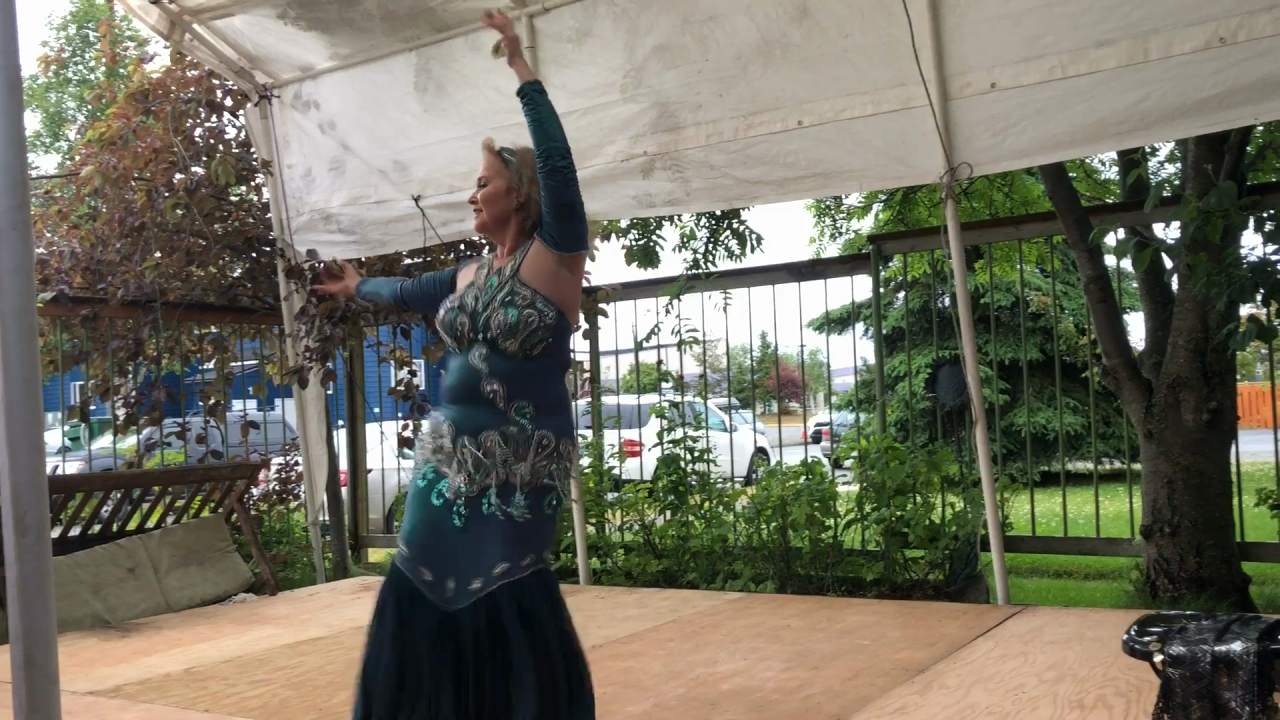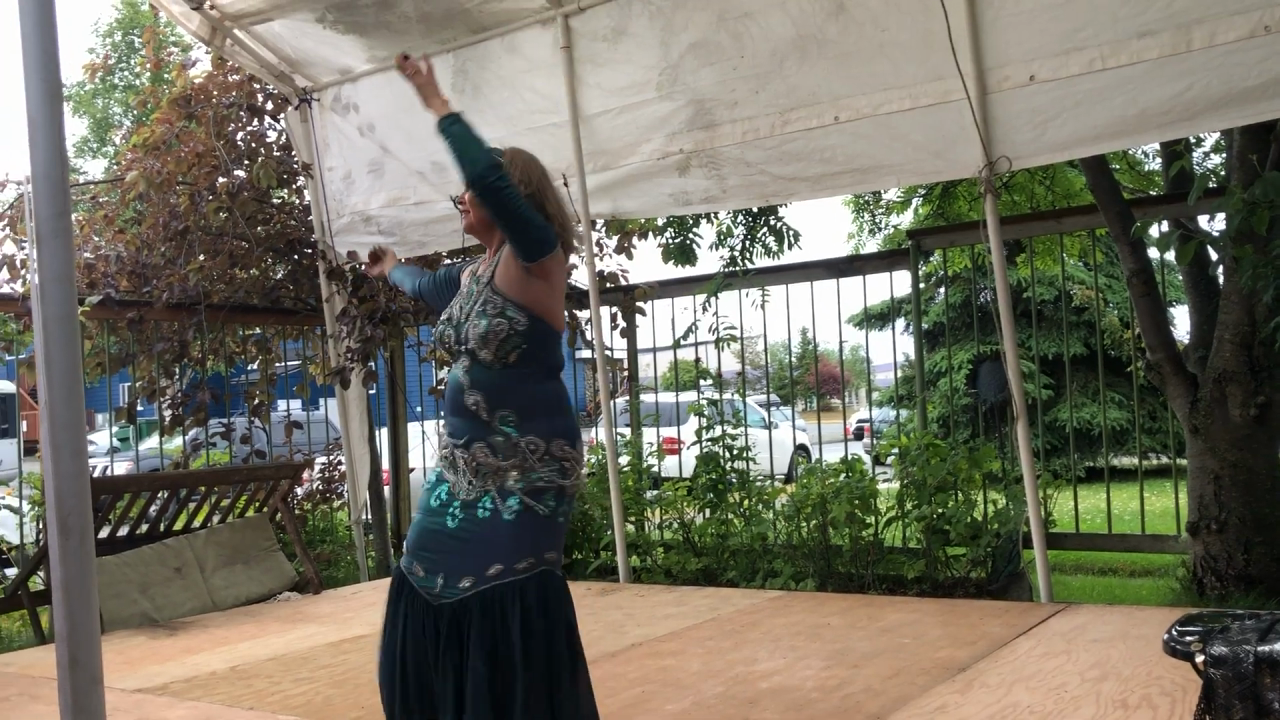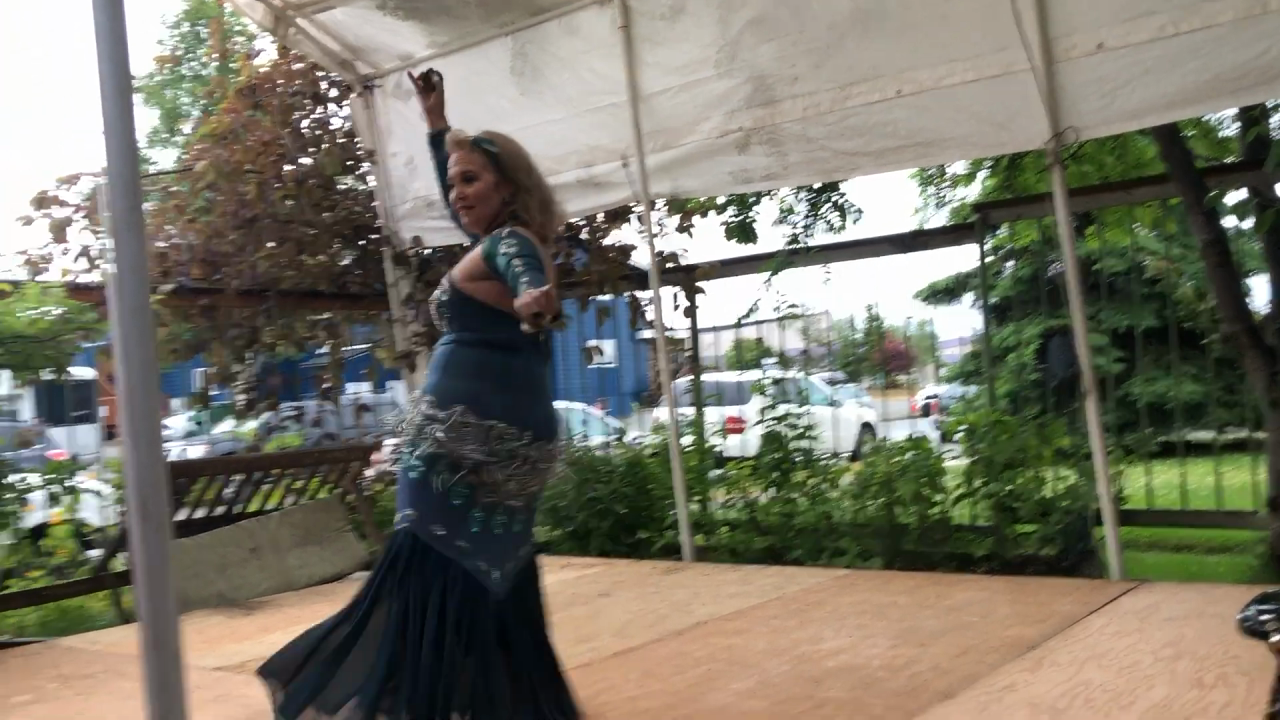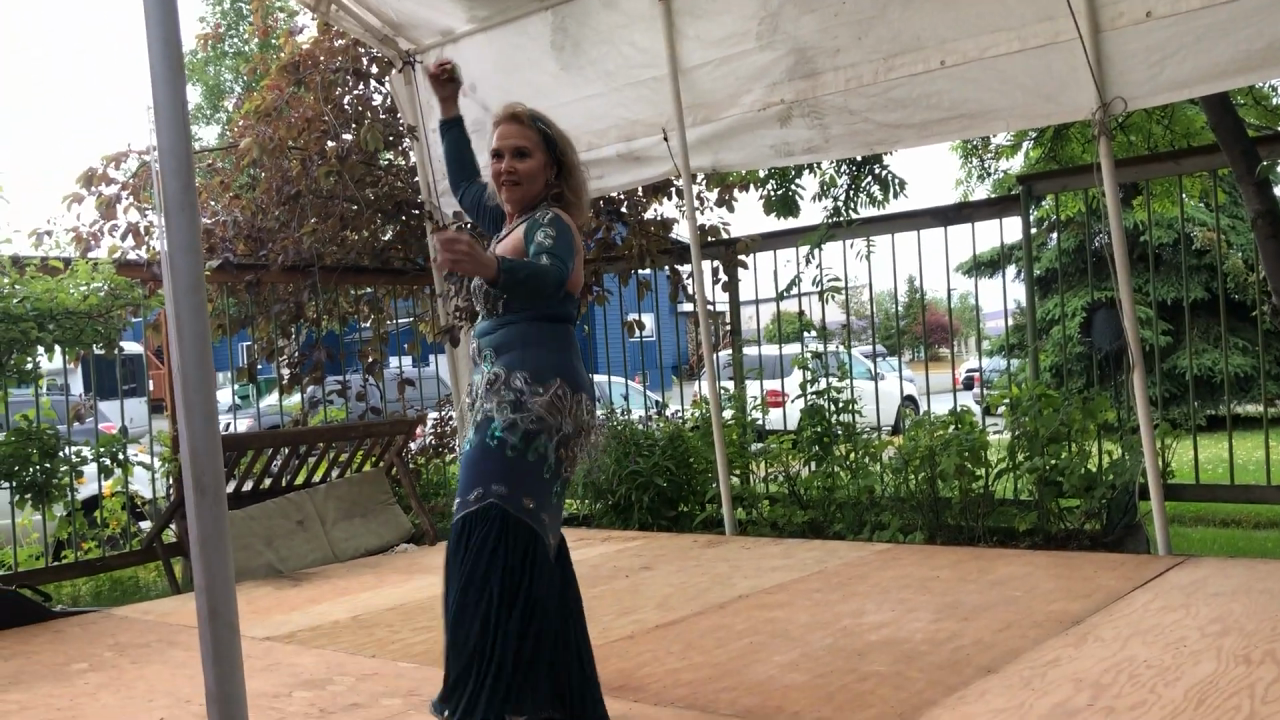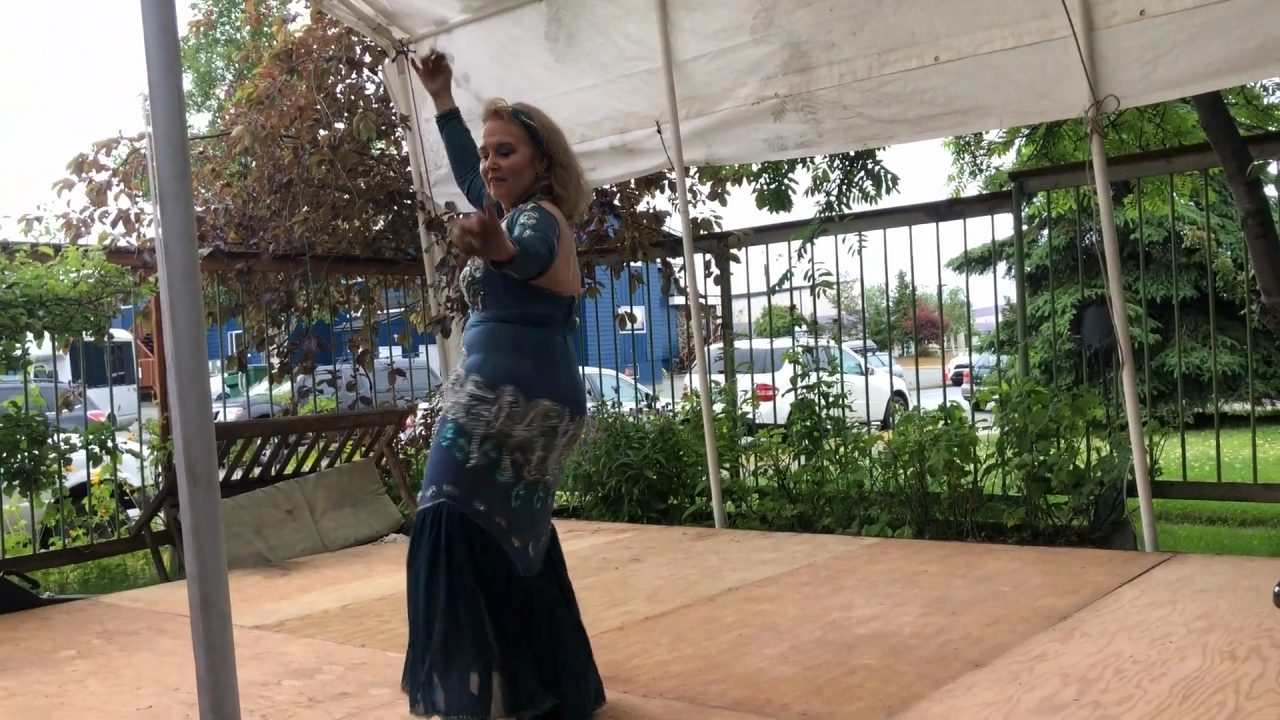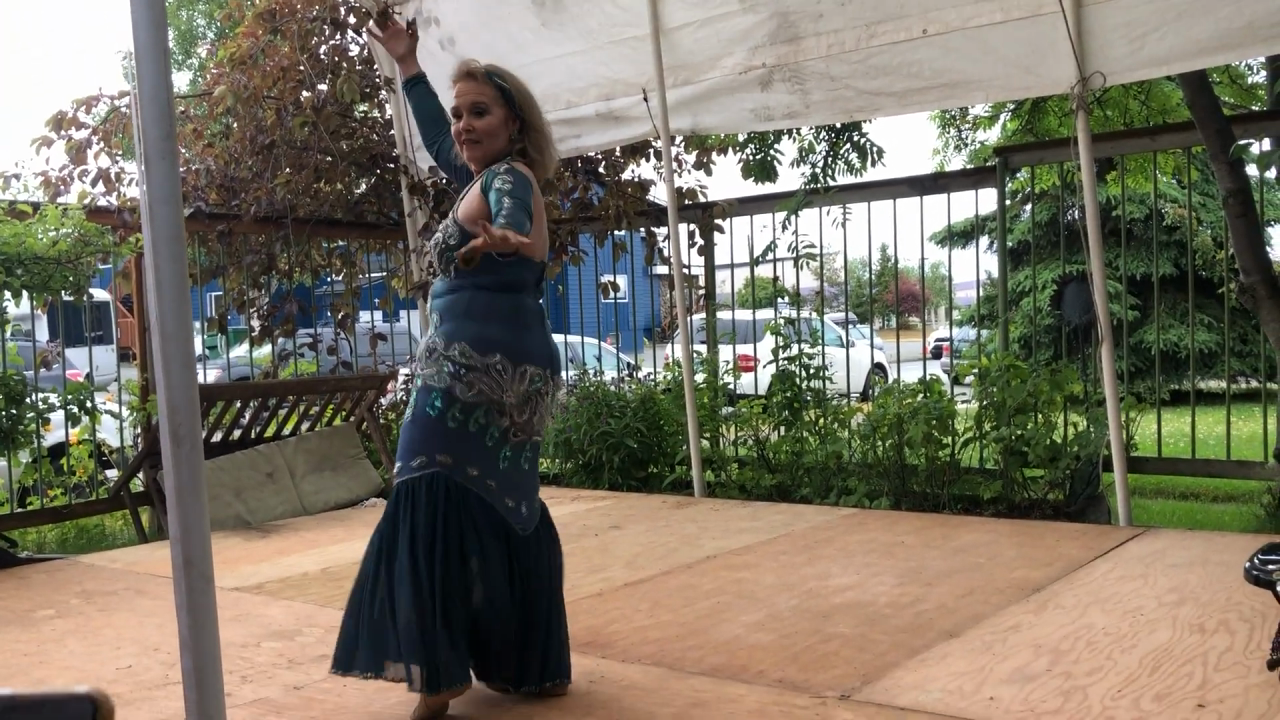
dt=0.7s
person 1, frame 1
left shoulder: (556, 256)
right shoulder: (469, 275)
left elbow: (558, 163)
right elbow: (407, 292)
left wrist: (521, 70)
right wrist: (360, 284)
left hip: (523, 462)
right hip: (454, 458)
left knee: (512, 603)
right knee: (423, 593)
person 1, frame 2
left shoulder: (538, 254)
right shoulder: (475, 272)
left elbow: (485, 177)
right elbow: (430, 288)
left wrist: (439, 104)
right wrist: (392, 269)
left hip: (528, 467)
right hip: (463, 463)
left knee: (521, 607)
right knee: (424, 586)
person 1, frame 3
left shoulder: (512, 244)
right shoulder: (506, 240)
left elbow: (528, 277)
right elbow: (458, 205)
left wrist: (536, 300)
right wrist: (436, 121)
left hip: (460, 428)
right hip: (521, 437)
left knee: (429, 568)
right knee: (500, 577)
person 1, frame 4
left shoulder: (550, 223)
right shoulder: (512, 221)
left elbow: (547, 276)
right elbow: (467, 188)
left wrist: (482, 263)
right wrist: (449, 108)
left hip: (527, 399)
right hip: (521, 404)
left knee: (489, 543)
right knee: (527, 550)
person 1, frame 5
left shoulder: (535, 216)
right shoulder: (540, 218)
left elbow: (531, 258)
right elbow: (469, 178)
left wrist: (498, 250)
right wrist: (442, 99)
left hip: (499, 402)
right hip: (549, 406)
left knee: (455, 546)
right knee: (519, 548)
person 1, frame 6
left shoulder: (509, 180)
right shoulder: (492, 178)
left elbow: (511, 219)
right elbow: (436, 141)
left wrist: (500, 236)
right wrist: (406, 62)
left hip: (474, 370)
right hip: (520, 371)
left knee: (429, 509)
right knee: (505, 513)
right ankle: (534, 662)
